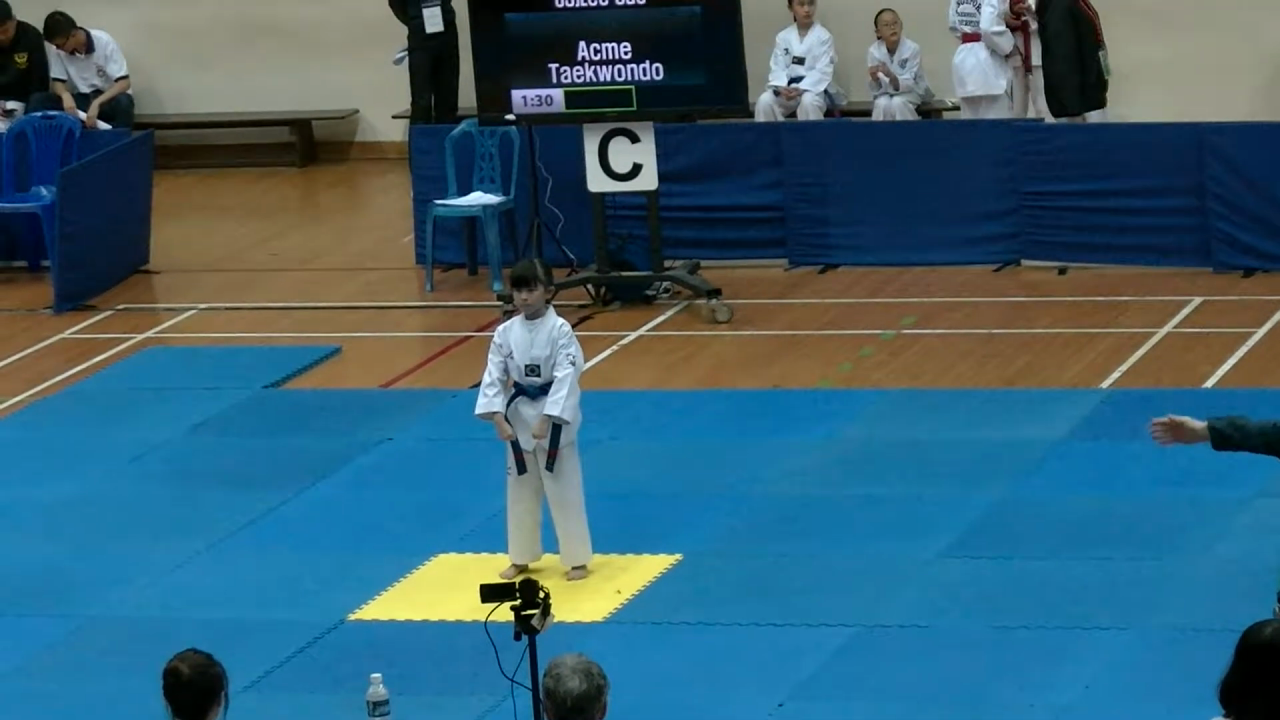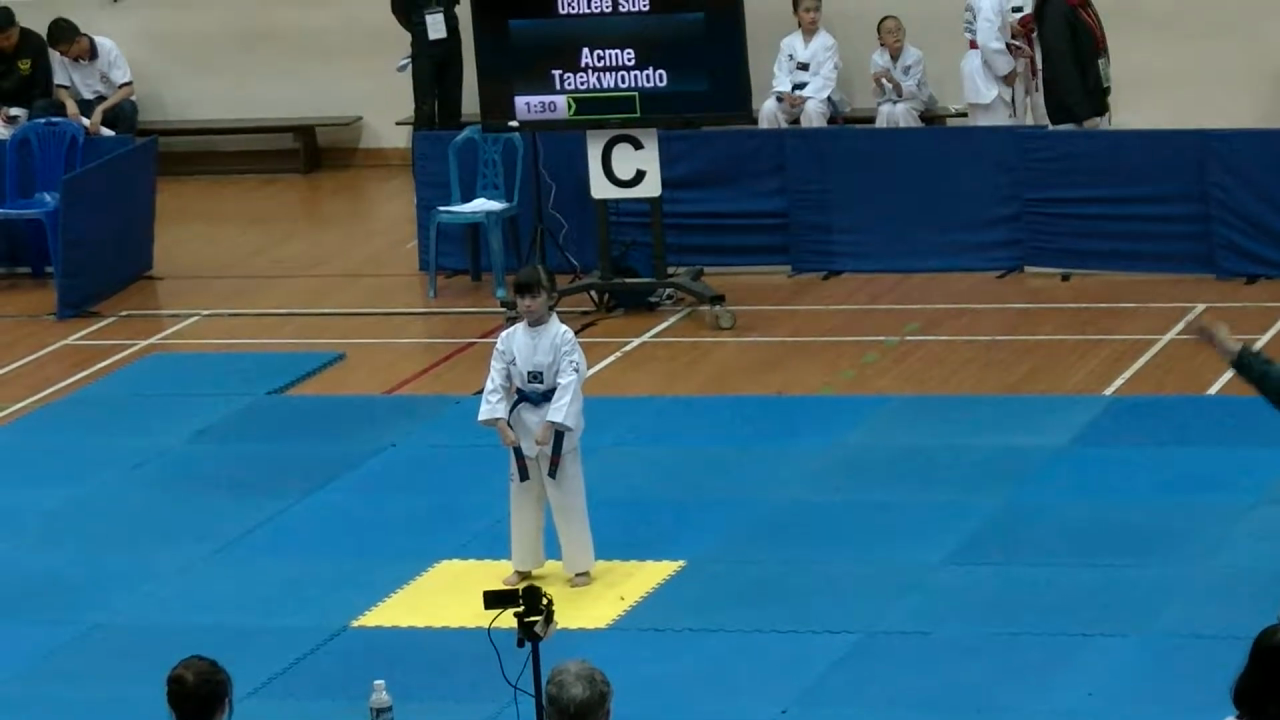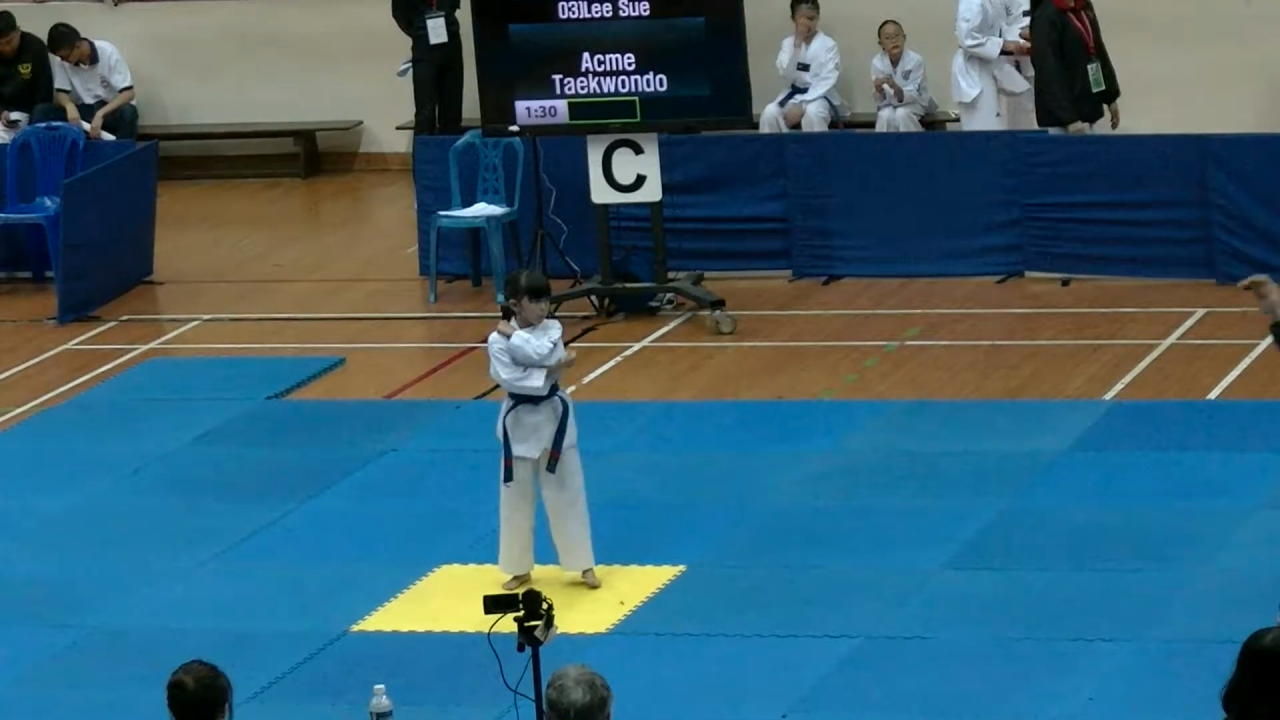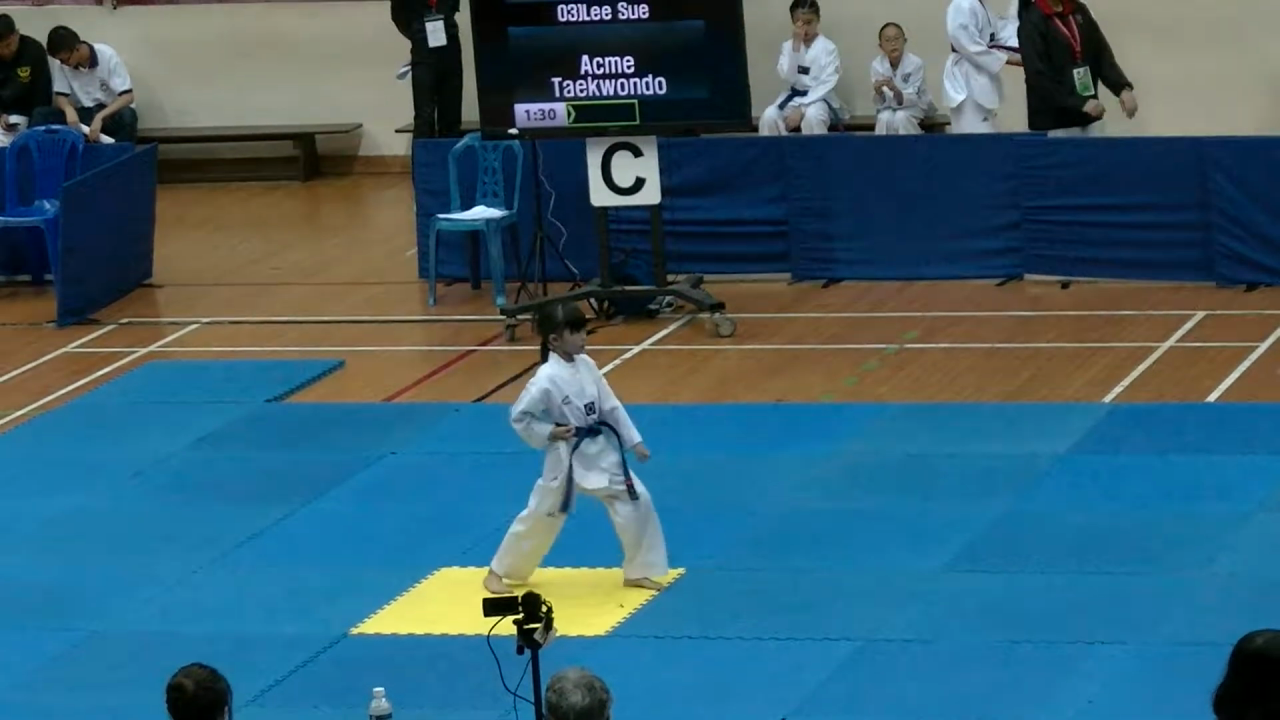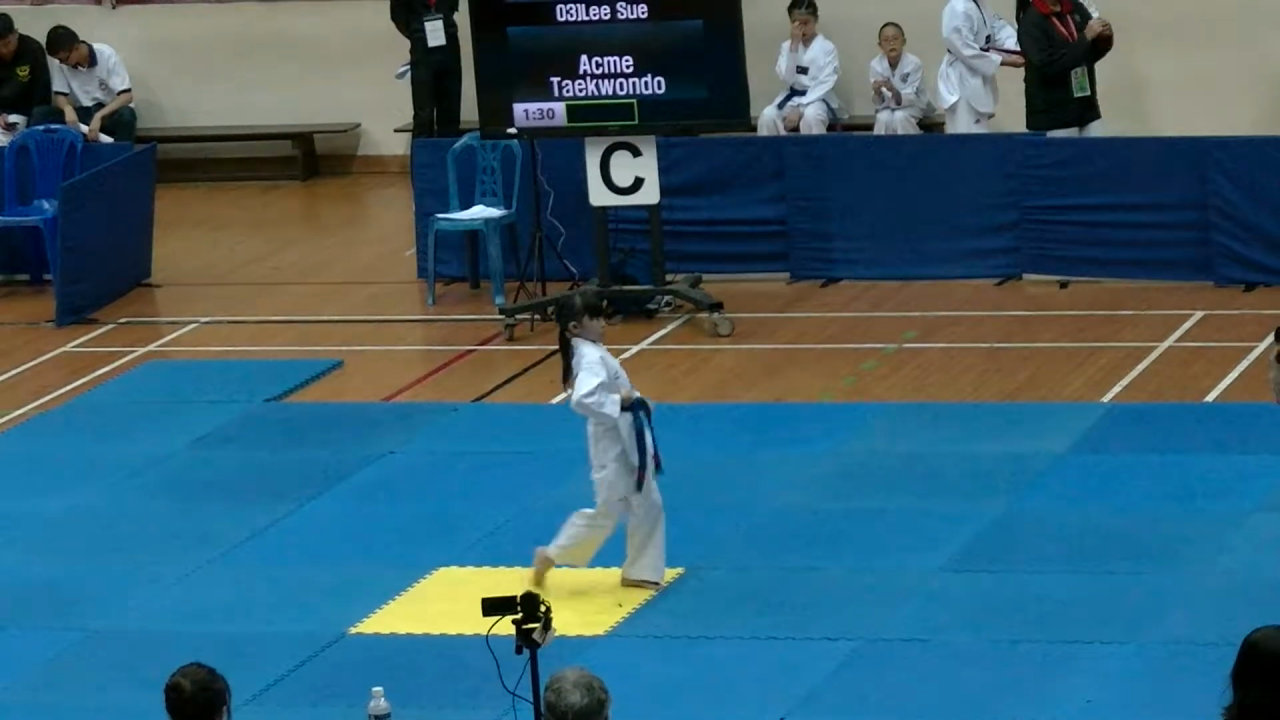
dt=0.4s
person 1, frame 1
left shoulder: (560, 330)
right shoulder: (505, 332)
left elbow: (566, 376)
right elbow: (494, 376)
left wrist: (547, 419)
right wrist: (499, 418)
left hip: (554, 416)
right hip: (518, 416)
left knee: (564, 490)
right knee: (521, 490)
left ankle: (577, 559)
right ankle: (521, 558)
person 1, frame 2
left shoulder: (563, 336)
right shoulder: (508, 339)
left elbow: (570, 383)
right elbow: (497, 383)
left wrist: (551, 425)
right wrist: (501, 424)
left hip: (556, 423)
right hip: (520, 422)
left knee: (567, 495)
right knee: (523, 495)
left ankle: (580, 565)
right ankle: (524, 564)
person 1, frame 3
left shoulder: (551, 327)
right shoulder: (497, 339)
left elbow: (545, 353)
right elbow: (509, 379)
left wrist: (513, 335)
right wrist: (552, 369)
left hip: (554, 418)
right hip: (519, 423)
left knee: (566, 492)
right knee: (516, 497)
left ankle: (584, 565)
right ankle: (518, 569)
person 1, frame 4
left shoulder: (587, 365)
right shoulder: (547, 378)
left elbow: (611, 405)
right elbow: (518, 416)
left wrist: (634, 440)
right wrist: (549, 433)
left hip: (601, 450)
right hip: (568, 458)
left knee: (637, 504)
right knee: (539, 517)
left ankle: (638, 571)
right ankle: (497, 571)
person 1, frame 5
left shoulder: (591, 351)
right shoulder: (590, 356)
right elbow: (583, 398)
left wrist: (627, 397)
right wrist: (619, 402)
left hip: (626, 437)
right hip: (613, 440)
left knee: (647, 506)
right knee: (606, 509)
left ankle: (637, 571)
right ankle: (549, 555)
